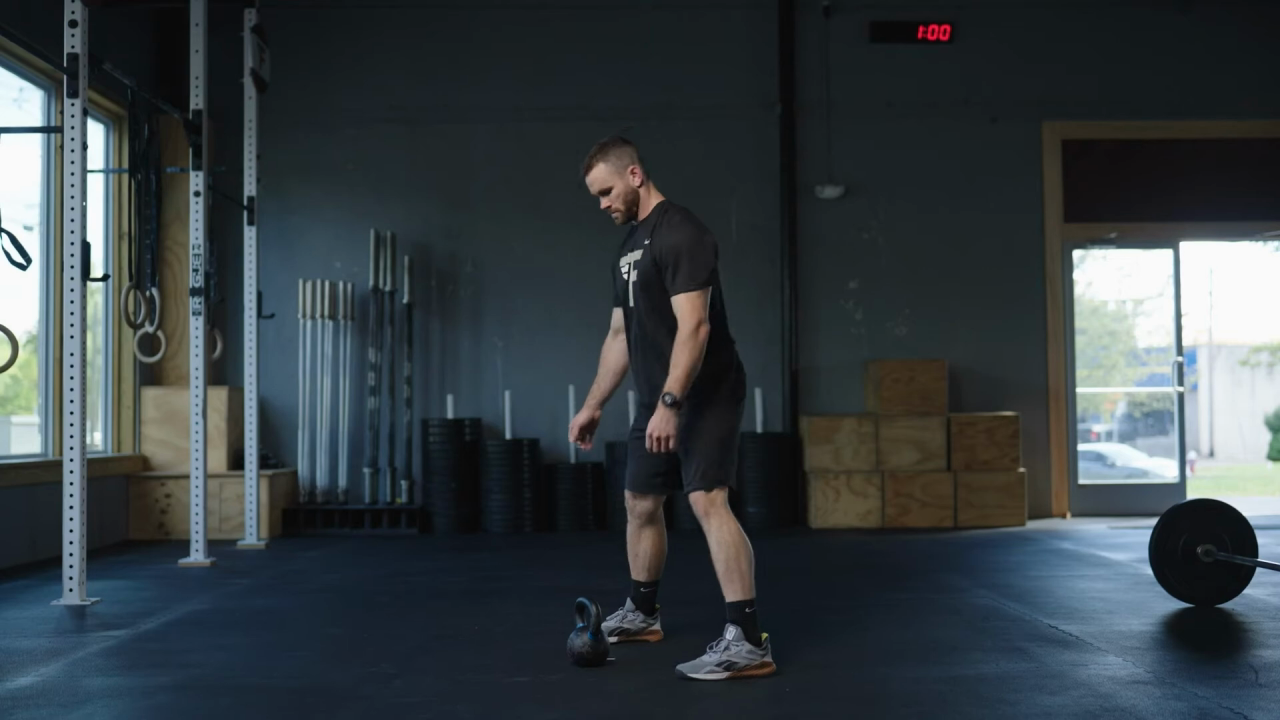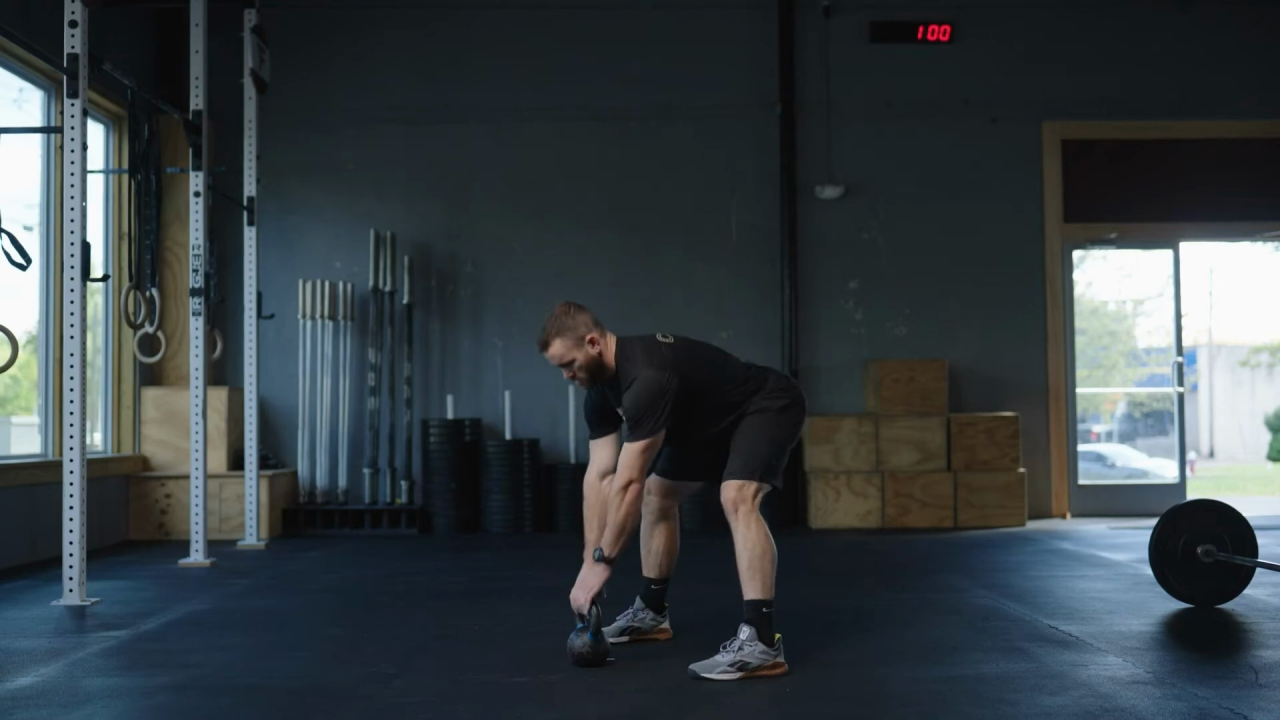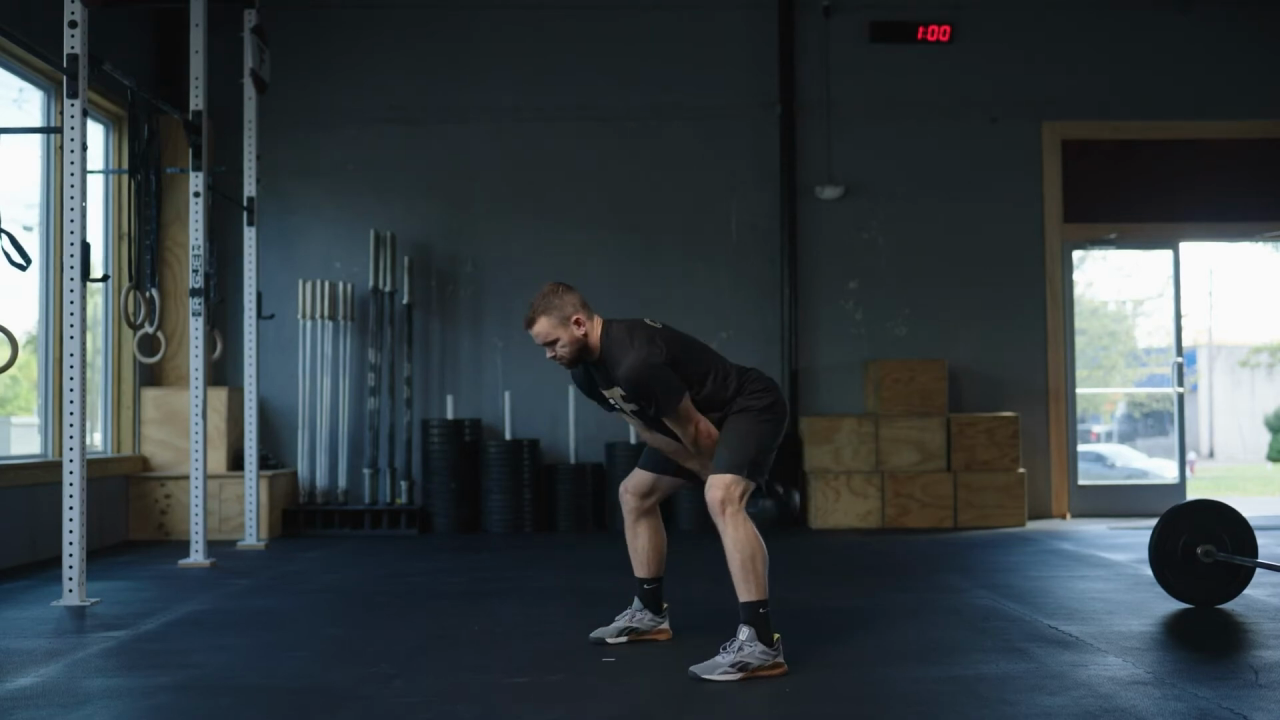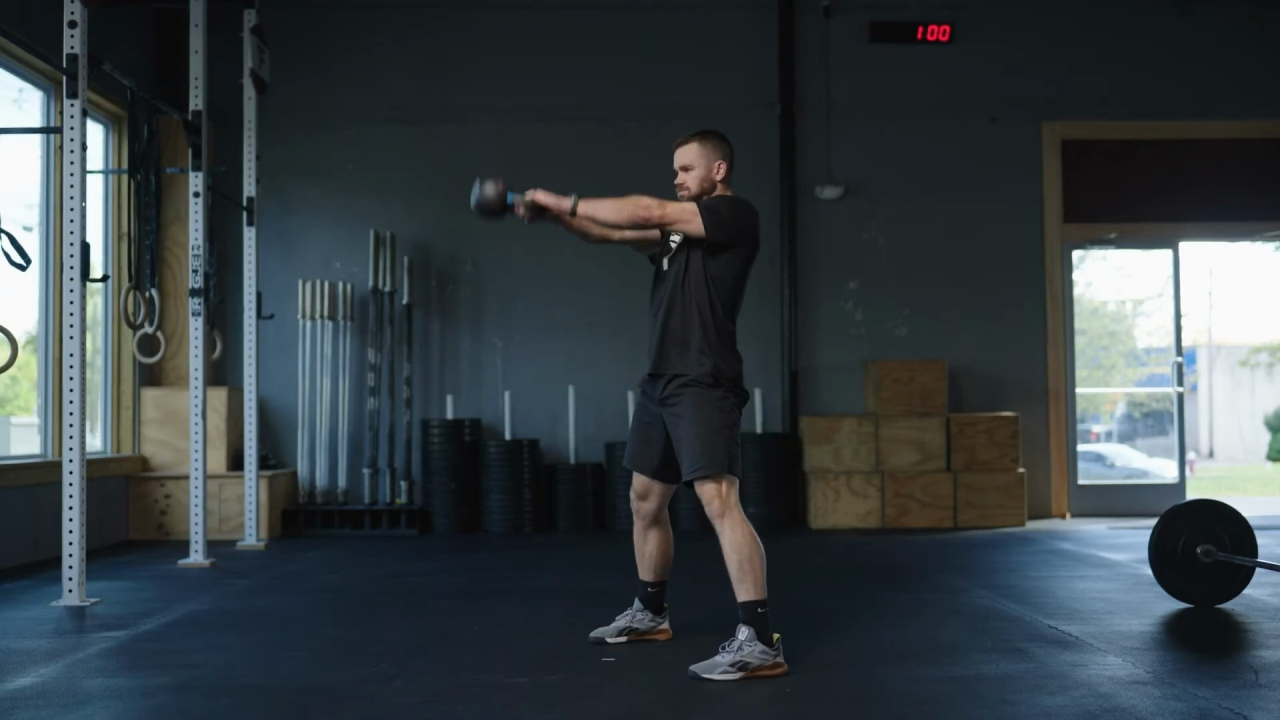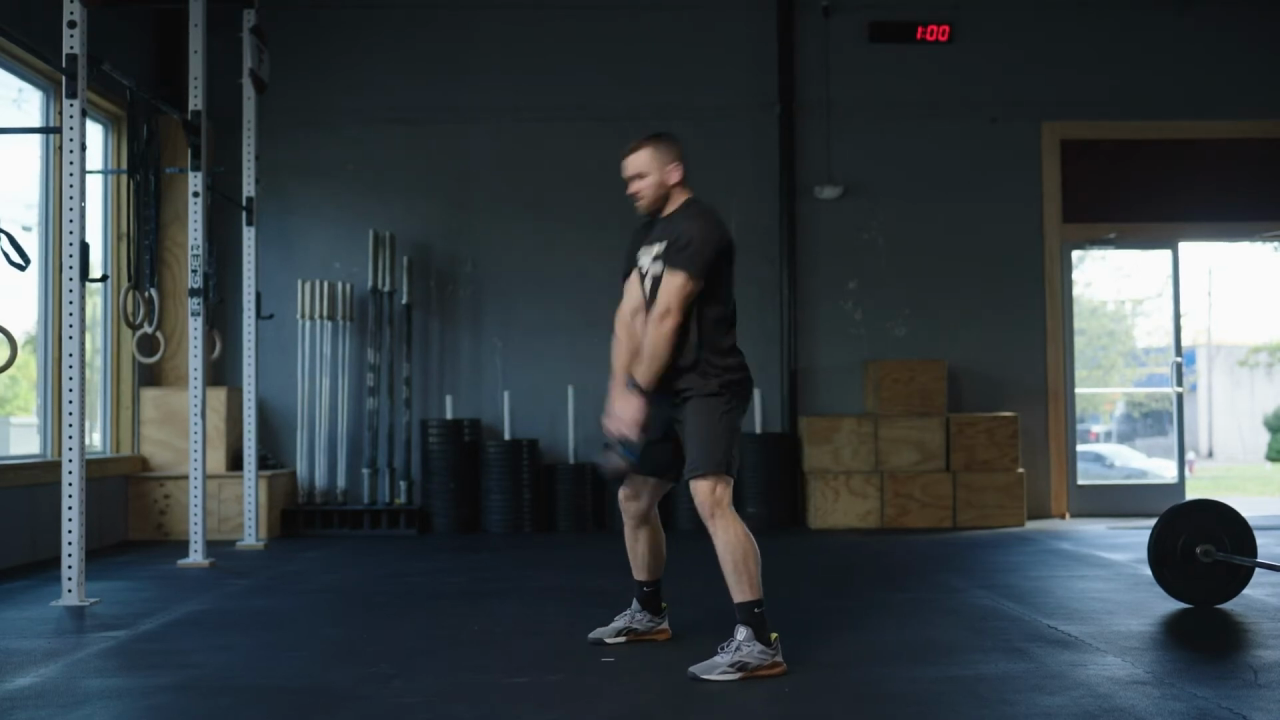
dt=1s
person 1, frame 1
left shoulder: (680, 234)
right shoulder: (629, 248)
left elbow: (693, 327)
right elbow: (619, 336)
left wrist: (670, 405)
right wrist: (592, 405)
left hip: (704, 396)
right hip: (658, 397)
left knee: (707, 503)
right knee: (639, 503)
left ankle: (748, 641)
right ankle: (642, 612)
person 1, frame 2
left shoulder: (648, 377)
right shoulder: (600, 389)
left elbow: (627, 483)
right elbow: (599, 476)
left wrist: (601, 562)
right wrist: (587, 560)
left hip: (769, 404)
left knee: (736, 497)
right knee: (657, 495)
left ankle: (761, 642)
right ankle: (652, 612)
person 1, frame 3
left shoulder: (637, 361)
right shoulder: (585, 371)
left elbow: (695, 430)
right elbow: (651, 430)
left wrist: (723, 482)
right wrist: (713, 477)
left hip: (750, 406)
left knee: (720, 502)
right knee: (634, 494)
left ankle: (760, 644)
right ankle: (649, 613)
person 1, frame 4
left shoulder: (734, 214)
right shoulder: (681, 221)
left elbow: (646, 213)
right elbow: (614, 232)
left wrist: (565, 201)
right wrist: (553, 212)
left hip: (704, 383)
right hip: (660, 382)
left knee: (718, 502)
right knee: (645, 501)
left ankle: (759, 641)
right ankle: (650, 613)
person 1, frame 5
left shoulder: (694, 227)
right shoulder: (644, 235)
left elbow: (666, 320)
right elbow: (632, 319)
left wrist: (639, 394)
right wrist: (620, 390)
left hip: (710, 388)
right hip: (663, 391)
left knee: (709, 499)
right knee: (633, 499)
left ankle: (758, 639)
right ankle: (649, 613)
